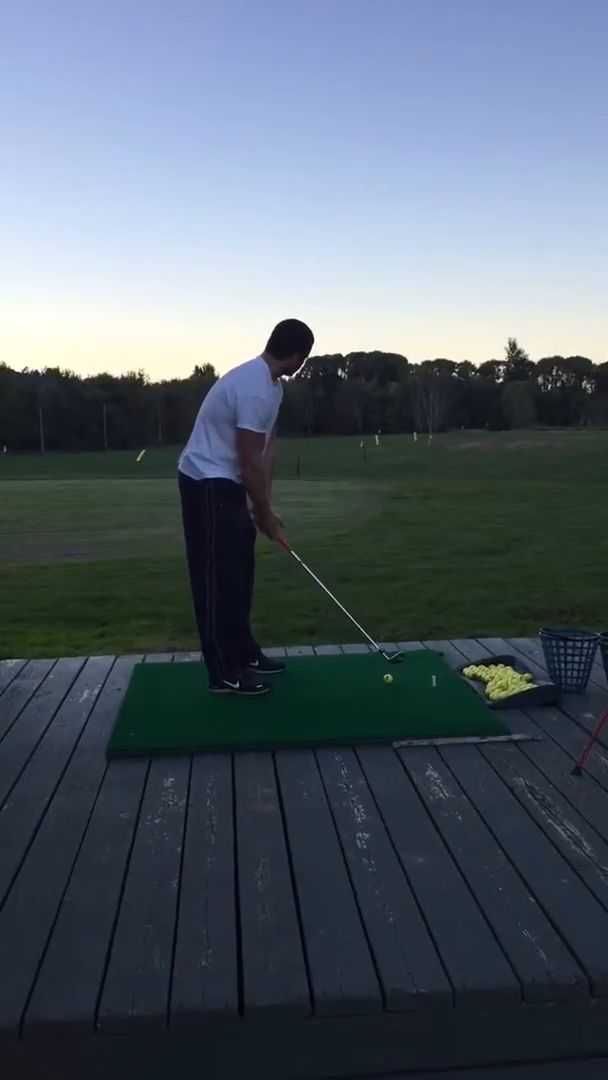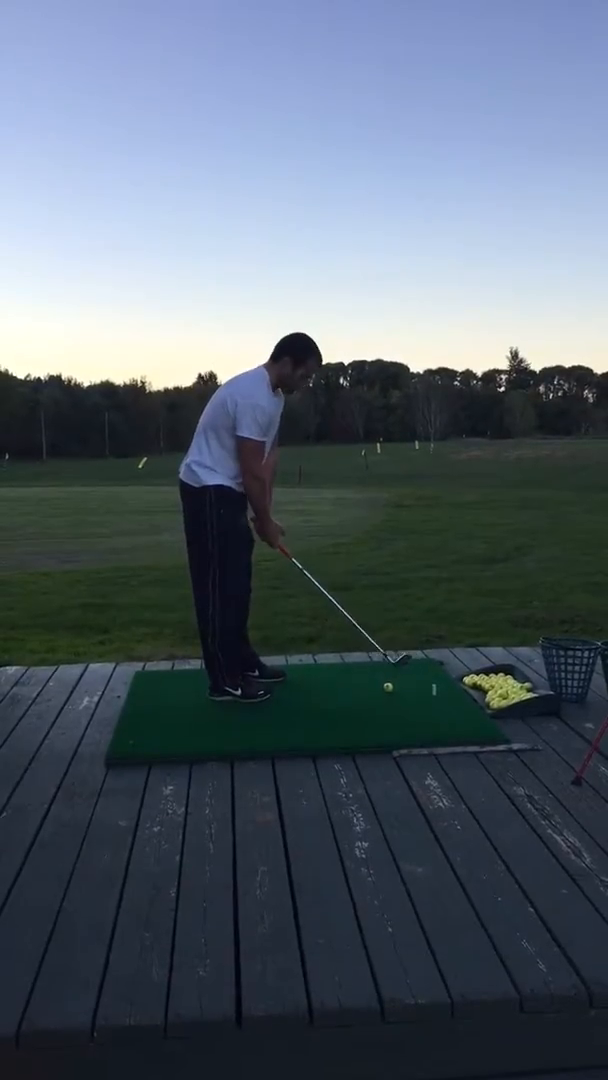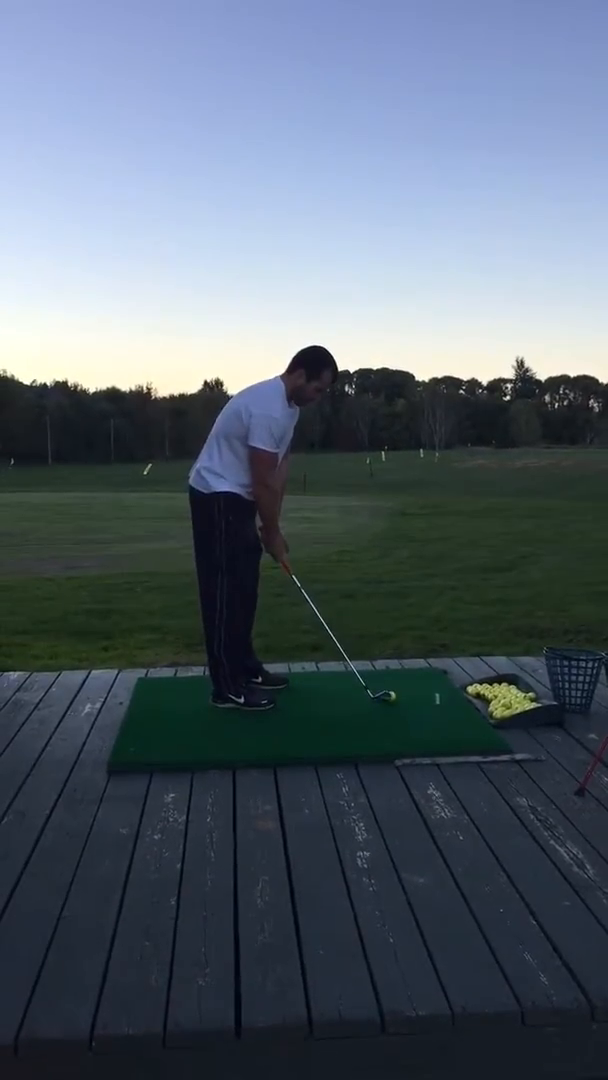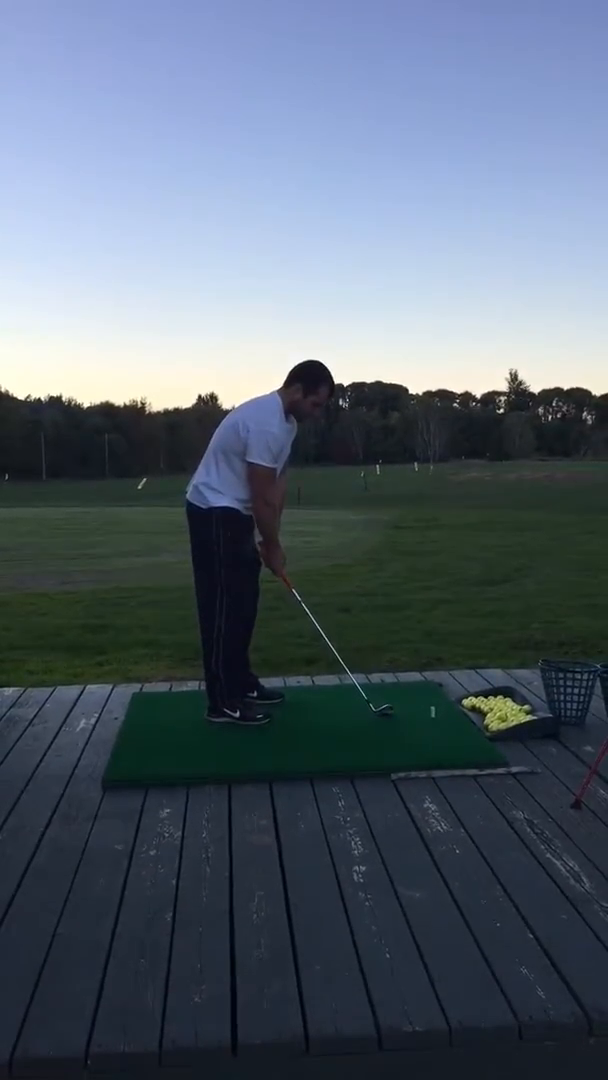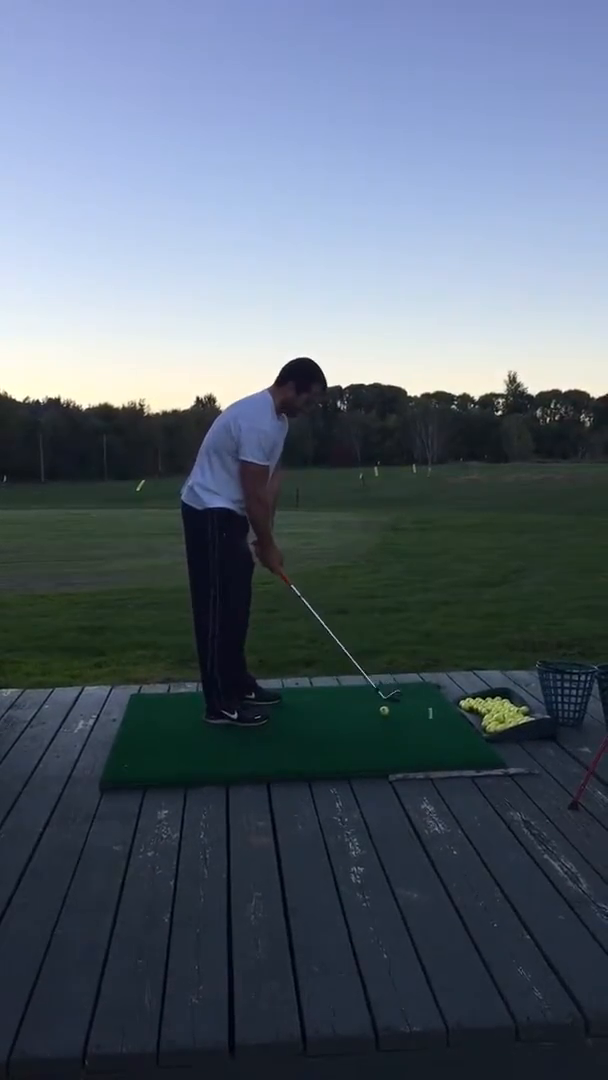
dt=1s
person 1, frame 1
left shoulder: (269, 384)
right shoulder: (255, 389)
left elbow: (267, 449)
right elbow: (251, 462)
left wrist: (265, 505)
right wrist: (264, 513)
left hip: (225, 484)
right hip: (208, 484)
left knee: (239, 572)
right knee: (218, 578)
left ankle: (244, 653)
right ankle: (223, 673)
person 1, frame 2
left shoulder: (272, 395)
right shoulder: (253, 397)
left elbow: (267, 459)
right elbow: (252, 471)
left wrist: (265, 514)
right wrist: (266, 522)
left hip: (226, 491)
right hip: (208, 491)
left knee: (236, 581)
right knee: (219, 585)
left ankle: (242, 661)
right ankle: (224, 680)
person 1, frame 3
left shoulder: (286, 405)
right shoulder: (268, 409)
left elbow: (278, 471)
right elbow: (263, 481)
left wrist: (272, 526)
right wrist: (273, 534)
left hip: (236, 497)
right hip: (217, 497)
left knee: (244, 587)
right knee: (225, 591)
left ankle: (246, 668)
right ankle: (227, 687)
person 1, frame 4
left shoulder: (285, 421)
right shoulder: (266, 424)
left elbow: (276, 485)
right elbow: (262, 496)
left wrist: (271, 541)
right wrist: (273, 548)
left hip: (233, 513)
right hip: (215, 512)
left knee: (243, 601)
right knee: (225, 605)
left ankle: (241, 683)
right ankle: (223, 701)
person 1, frame 5
left shoulder: (276, 419)
right shoulder: (256, 421)
left elbow: (270, 484)
right elbow: (255, 494)
left wrist: (267, 539)
right wrist: (267, 546)
left hip: (227, 514)
right hip: (210, 514)
left knee: (236, 603)
right knee: (219, 606)
left ankle: (238, 684)
right ankle: (220, 703)
